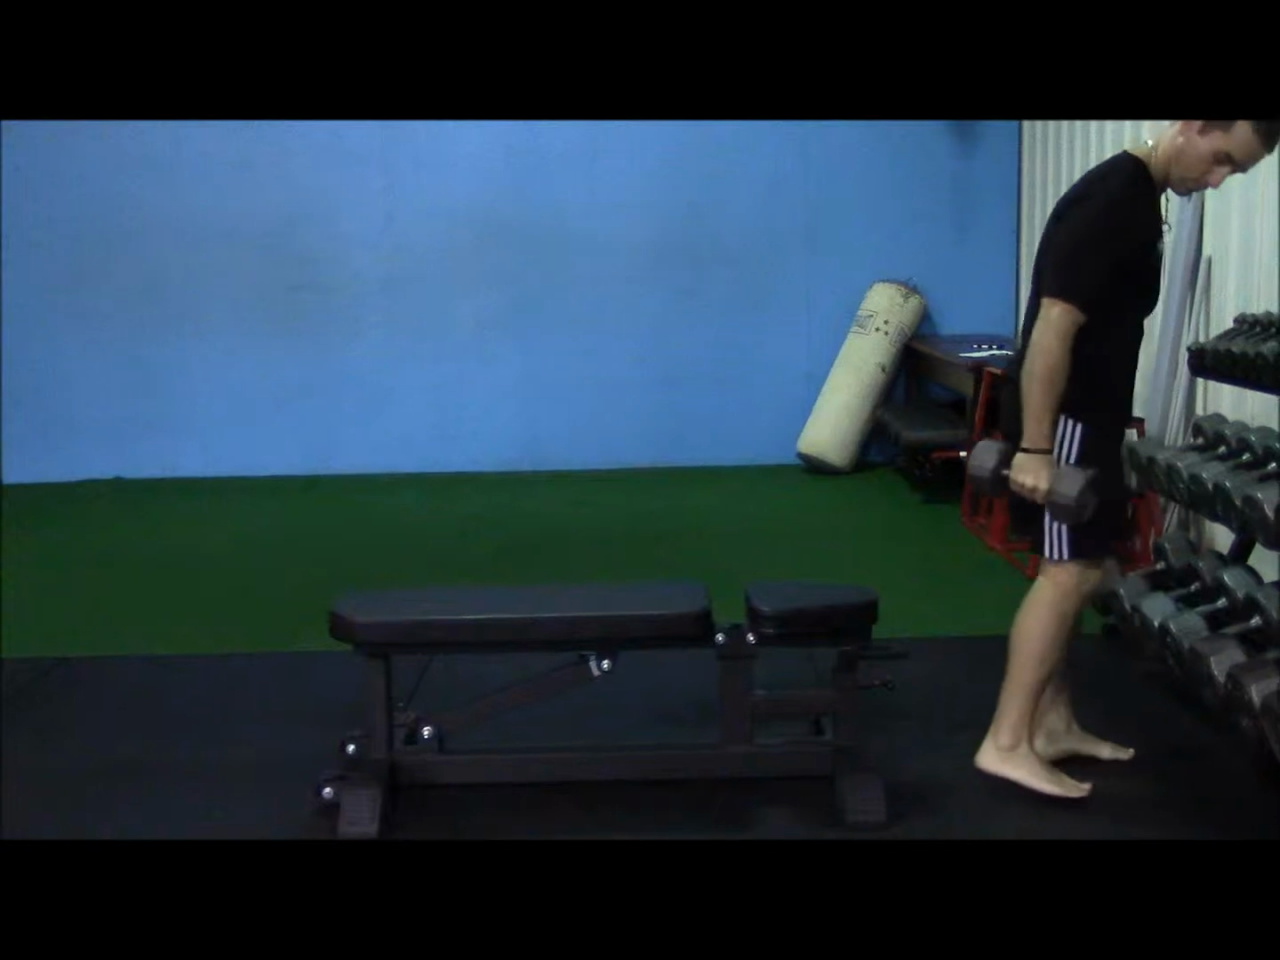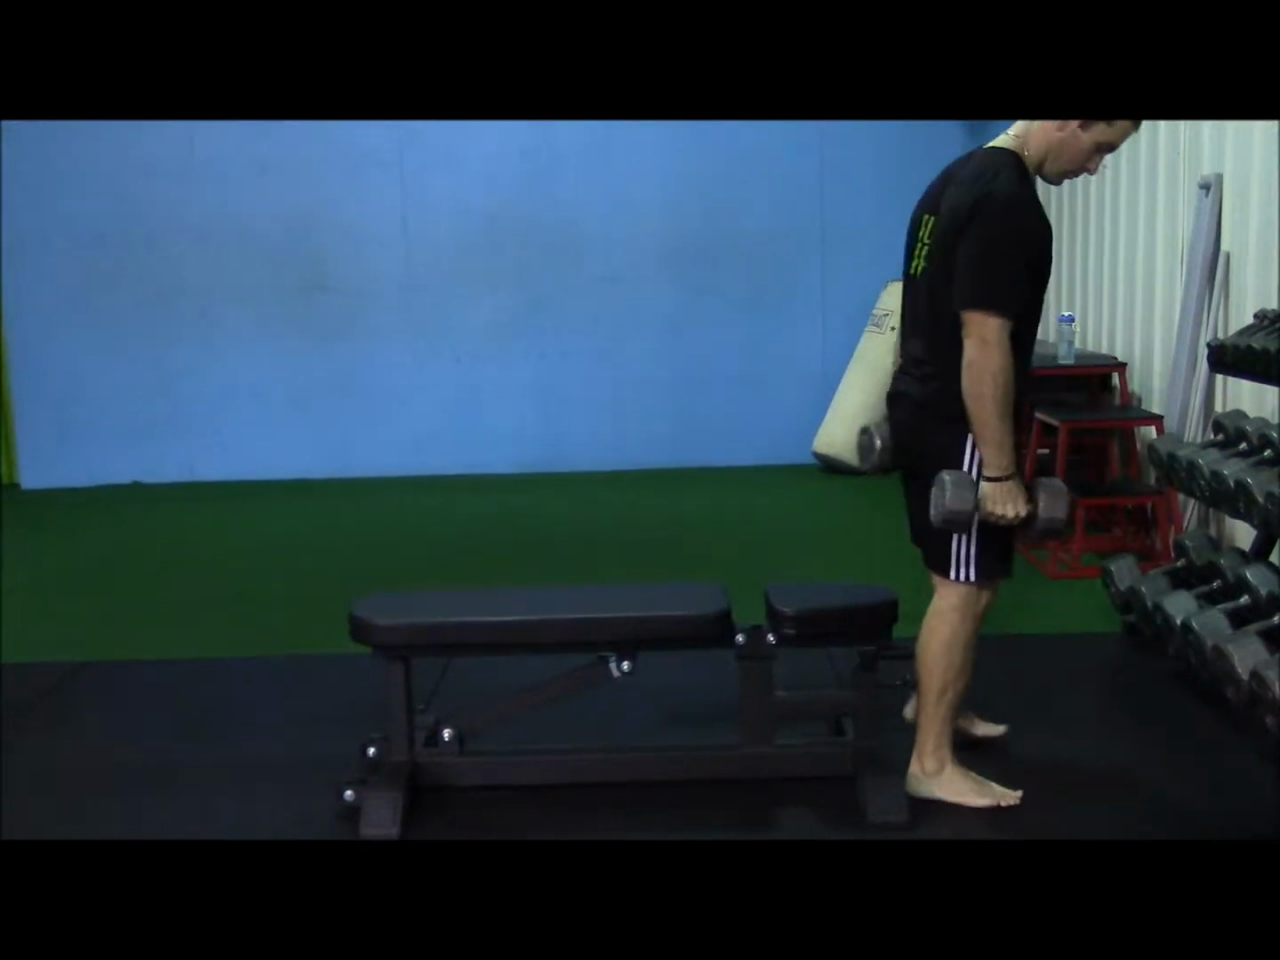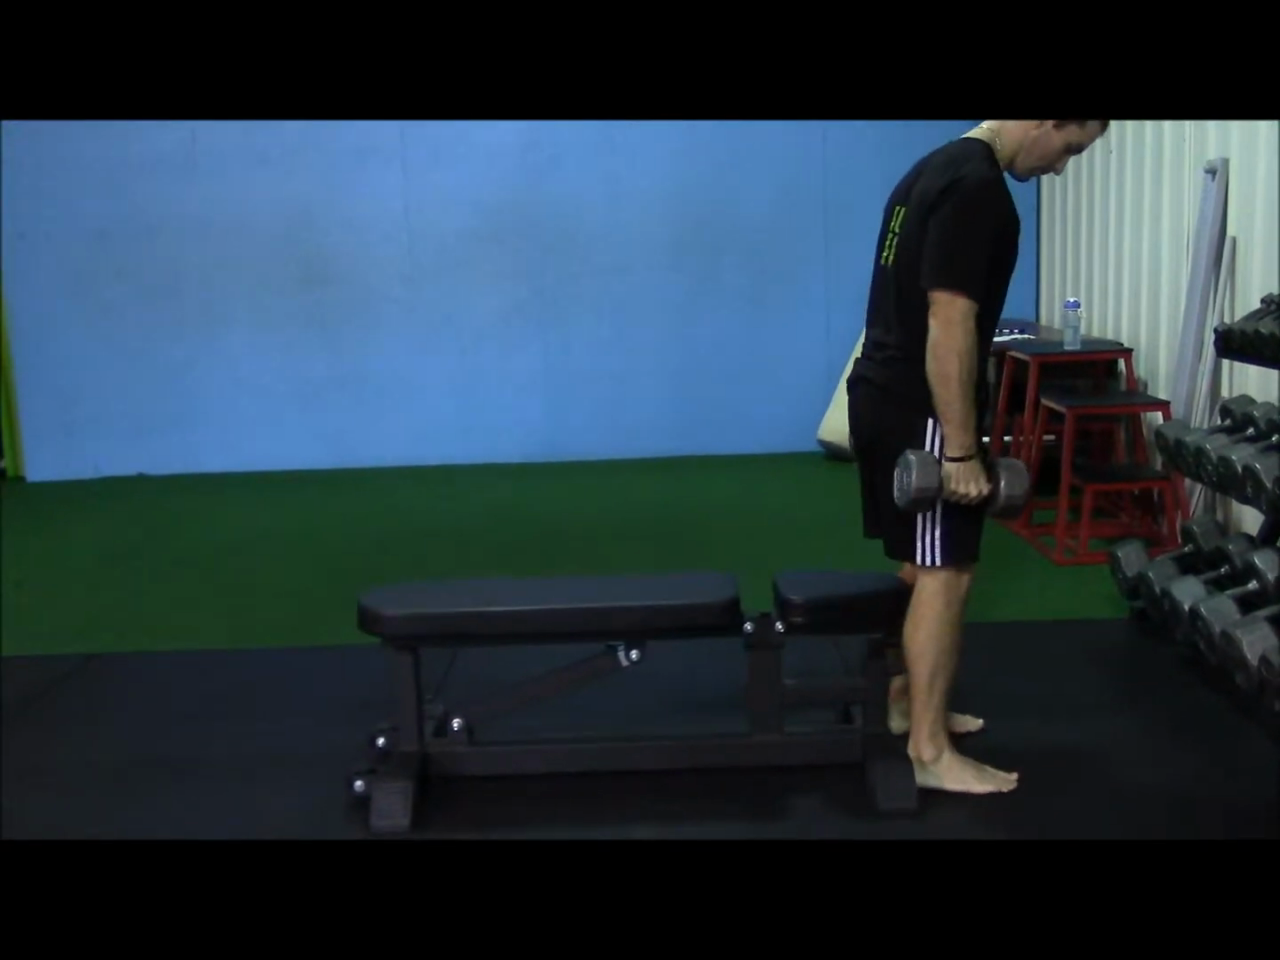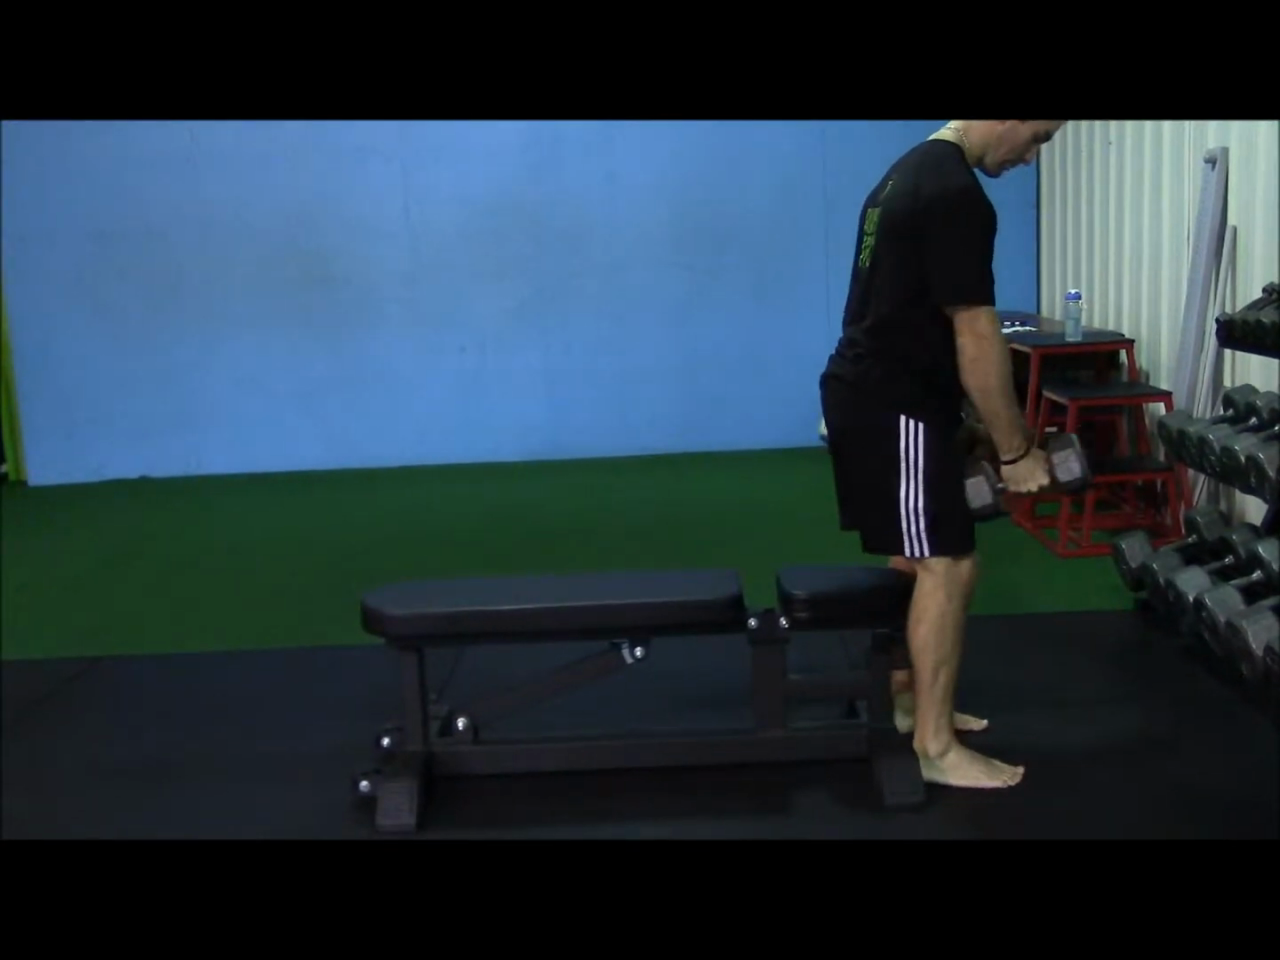
dt=1s
person 1, frame 1
left shoulder: (1132, 194)
right shoulder: (1114, 200)
right elbow: (1053, 327)
right wrist: (1035, 448)
left hip: (1074, 412)
right hip: (1067, 418)
left knee: (1067, 570)
right knee: (1072, 573)
left ankle: (1052, 723)
right ankle: (1006, 742)
person 1, frame 2
left shoulder: (966, 176)
right shoulder: (1007, 202)
left elbow: (933, 314)
right elbow: (984, 344)
right wrist: (1001, 471)
left hip: (925, 407)
right hip: (958, 426)
left knee: (978, 570)
right knee: (965, 588)
left ankle: (932, 701)
right ankle: (931, 763)
person 1, frame 3
left shoulder: (943, 168)
right shoulder: (977, 188)
right elbow: (949, 325)
right wrist: (962, 450)
left hip: (885, 392)
right hip: (917, 409)
left knee: (921, 564)
right knee: (944, 574)
left ankle: (905, 698)
right ankle: (930, 752)
person 1, frame 4
left shoulder: (917, 170)
right shoulder: (956, 194)
right elbow: (977, 339)
right wrist: (1017, 451)
left hip: (865, 390)
right hip: (895, 406)
left knee: (912, 560)
right knee: (947, 567)
left ankle: (905, 696)
right ankle: (936, 747)
